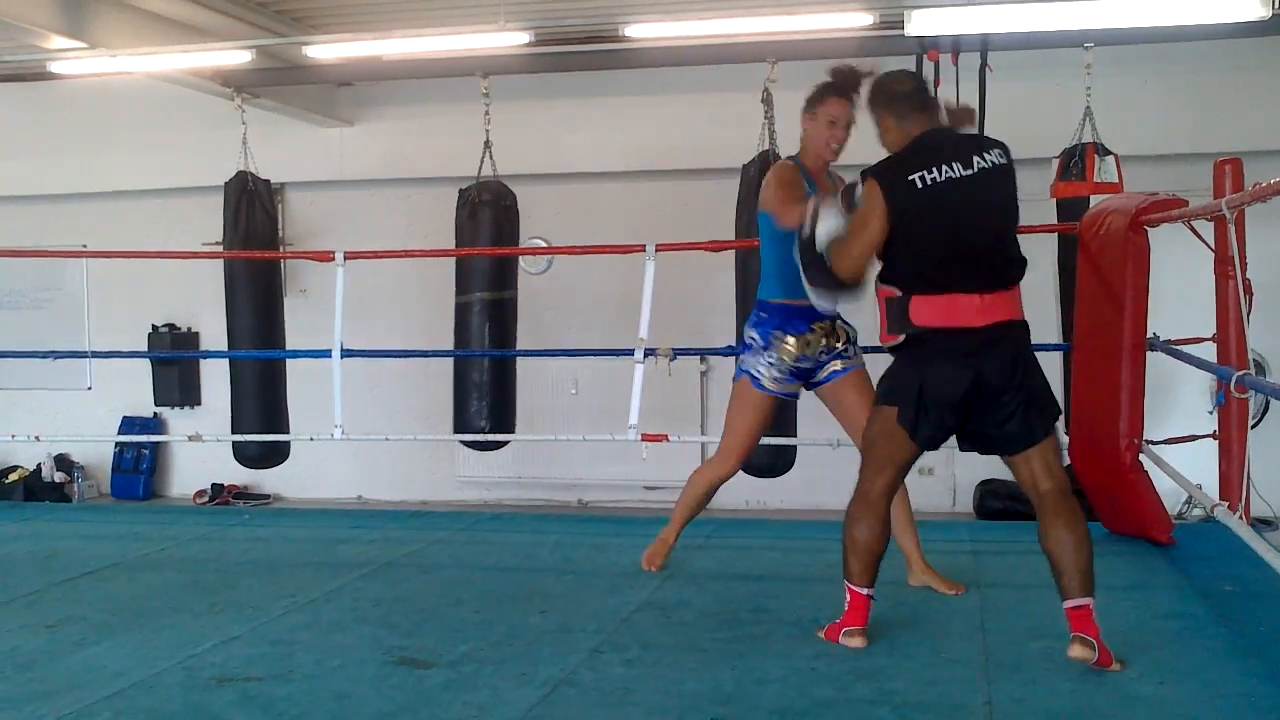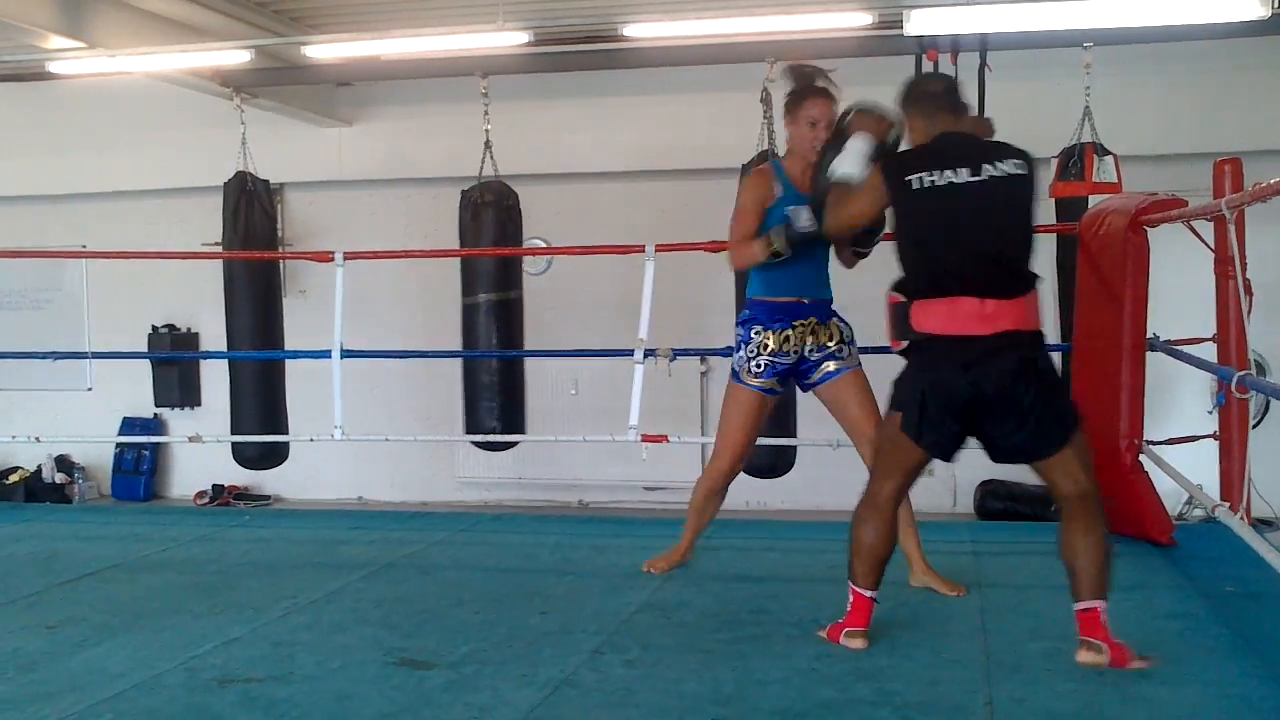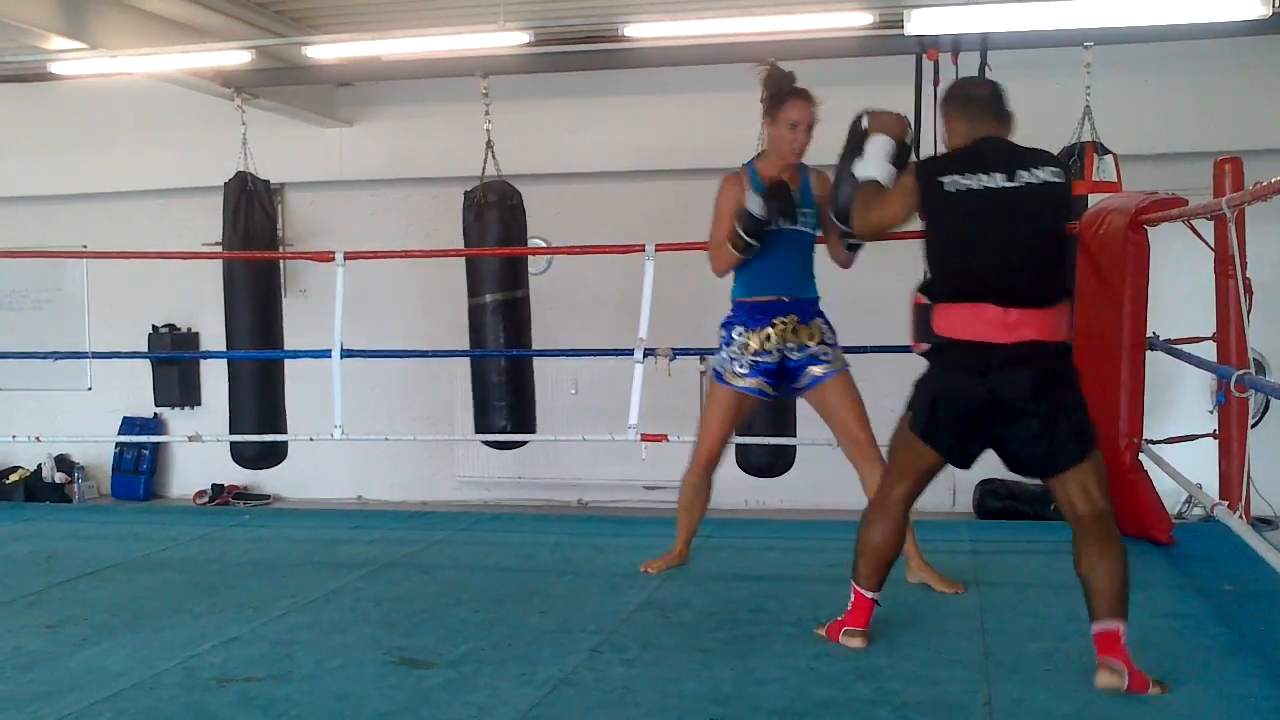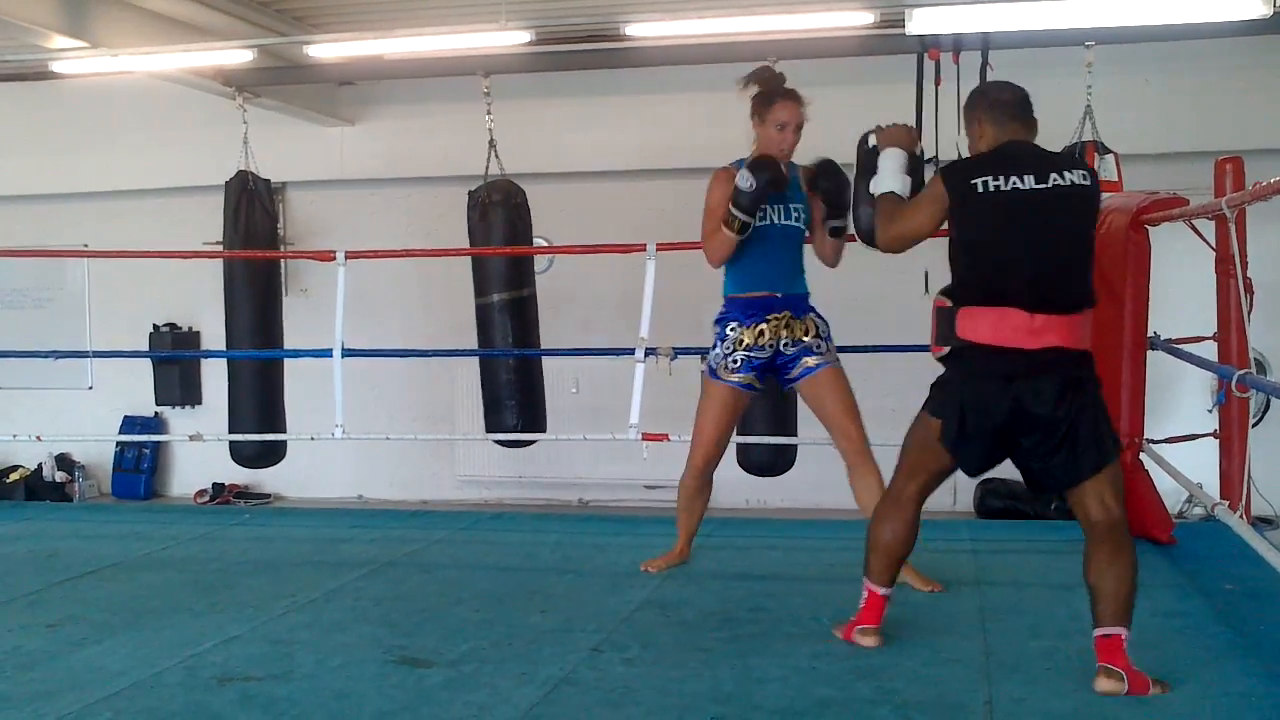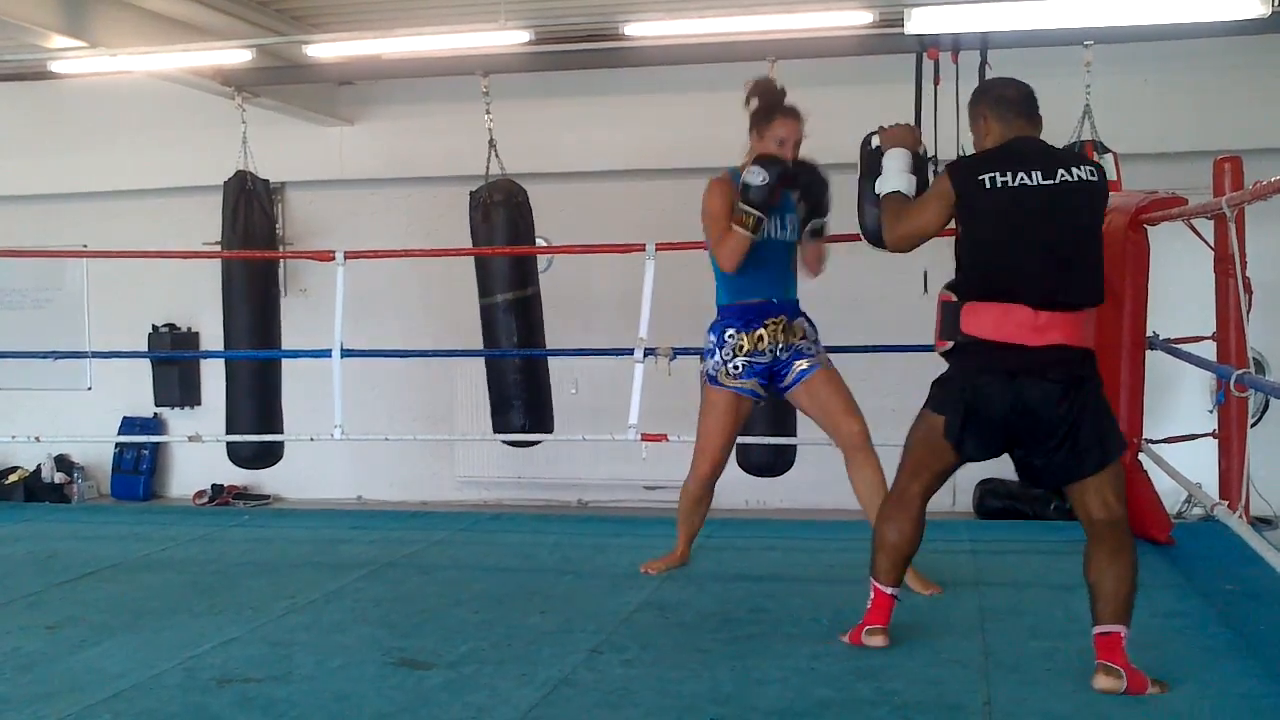
dt=0.1s
person 1, frame 1
left shoulder: (889, 178)
right shoulder: (996, 154)
left elbow: (848, 267)
left wrist: (825, 246)
left hip: (928, 355)
right hip: (1003, 348)
left knee: (875, 489)
right knee: (1050, 489)
left ankle: (853, 619)
right ankle: (1084, 629)
person 1, frame 2
left shoulder: (898, 173)
right shoulder: (1017, 165)
left elbow: (838, 219)
left wrist: (856, 148)
left hip: (937, 361)
right hip: (1014, 355)
left knee: (883, 489)
right knee: (1077, 492)
left ankle: (856, 620)
right ankle: (1094, 632)
person 1, frame 3
left shoulder: (934, 175)
right shoulder: (1054, 173)
left elbow: (864, 218)
left wrist: (877, 145)
left hip: (959, 365)
right hip: (1039, 367)
left knee: (893, 492)
right knee: (1093, 513)
left ankle: (854, 619)
right ankle: (1112, 656)
person 1, frame 4
left shoulder: (961, 180)
right shoulder: (1082, 178)
left elbow: (890, 234)
left wrist: (892, 158)
left hip: (980, 370)
right hip: (1061, 375)
left knee: (905, 490)
right knee: (1106, 520)
left ankle: (867, 617)
right ankle: (1114, 660)
person 1, frame 5
left shoulder: (967, 176)
right shoulder: (1089, 175)
left elbow: (897, 233)
left wrist: (896, 158)
left hip: (981, 366)
right hip: (1064, 370)
left knee: (910, 488)
right knee: (1107, 518)
left ankle: (875, 619)
right ankle: (1111, 657)
person 2, frame 1
left shoulder: (830, 179)
right shoulder: (786, 176)
right elbow: (799, 215)
left hip: (826, 329)
right hip: (775, 330)
right knee: (731, 459)
left ankle: (918, 565)
right ankle: (668, 537)
person 2, frame 2
right shoulder: (762, 179)
left elbow: (849, 261)
right elbow: (738, 256)
left wrist: (861, 235)
right wrist: (788, 235)
left hip: (823, 328)
right hip: (766, 329)
left knee: (880, 447)
right knee: (726, 460)
left ankle: (918, 566)
right ankle: (684, 545)
person 2, frame 3
left shoulder: (817, 181)
right shoulder: (739, 182)
left elbow: (843, 259)
right elbow: (719, 263)
right wrist: (754, 216)
left hip: (807, 328)
right hip: (749, 329)
left knee: (864, 446)
right knee: (705, 457)
left ankle: (913, 563)
right ankle: (681, 547)
person 2, frame 4
left shoulder: (805, 180)
right shoulder: (728, 179)
left elbow: (830, 258)
right elbow: (714, 255)
left wrist: (836, 210)
right wrist: (746, 199)
left hip: (800, 324)
right hip: (742, 326)
left knee: (855, 443)
right knee: (703, 456)
left ankle: (897, 562)
right ankle: (680, 547)
person 2, frame 5
left shoulder: (791, 186)
right shoulder: (722, 188)
left elbow: (813, 268)
right elbow: (727, 261)
left wrist: (815, 213)
right wrist: (754, 200)
left hip: (791, 332)
right hip: (736, 337)
left knee: (856, 439)
right knee: (707, 466)
right ankle: (680, 549)
